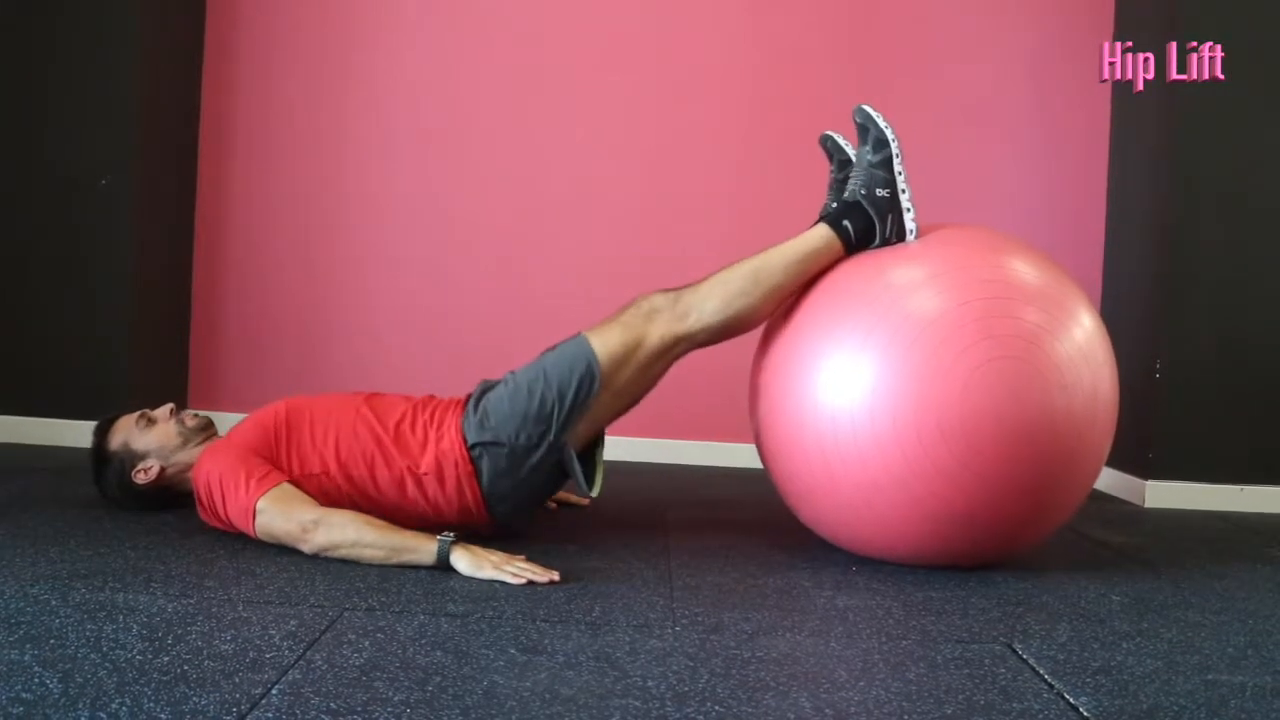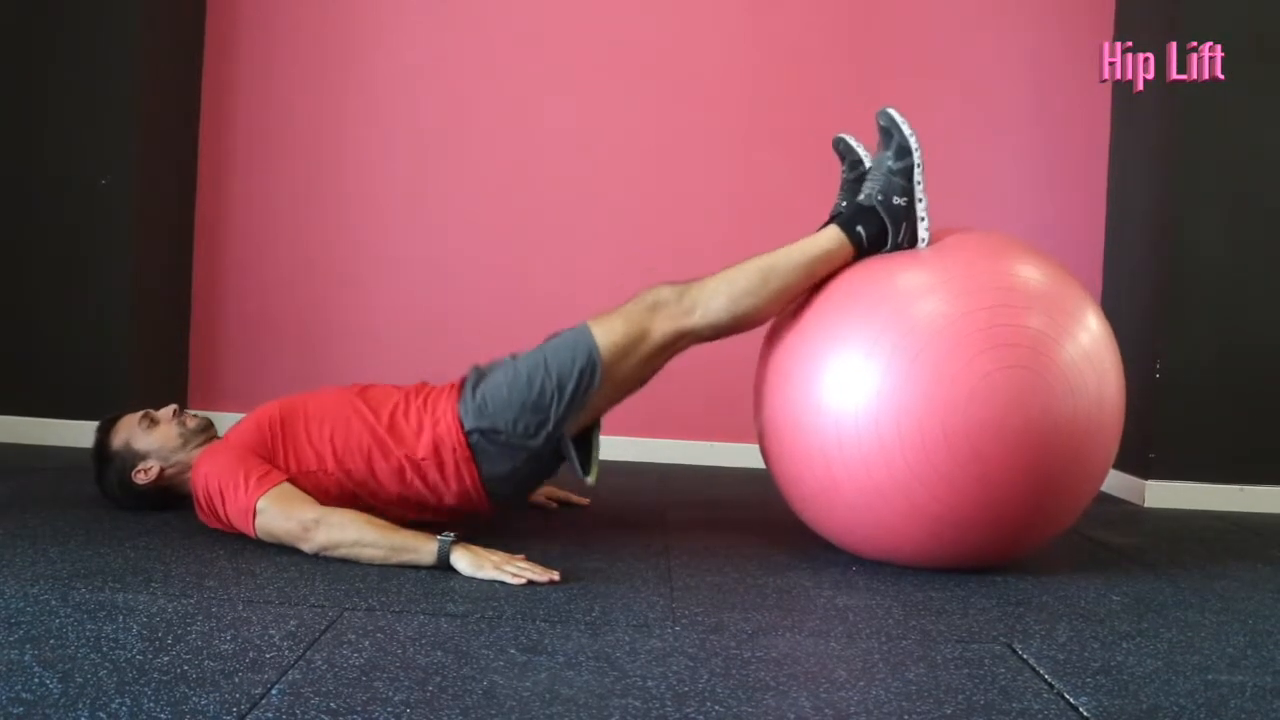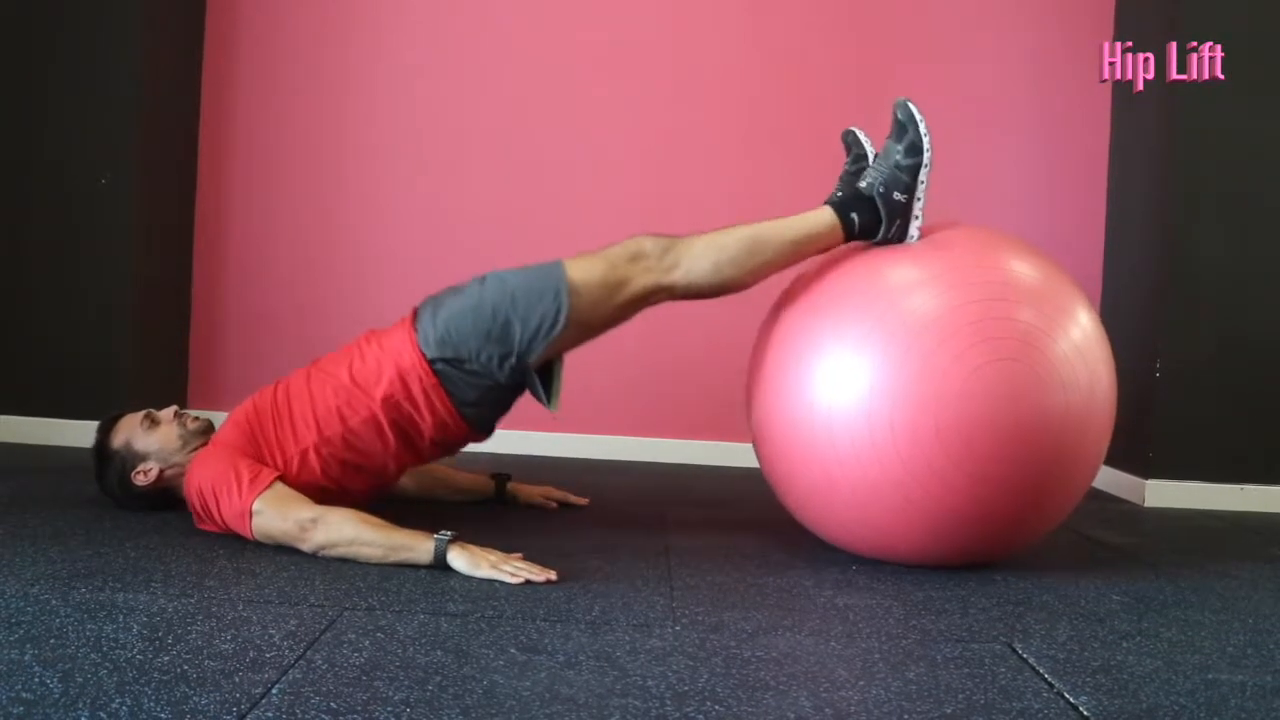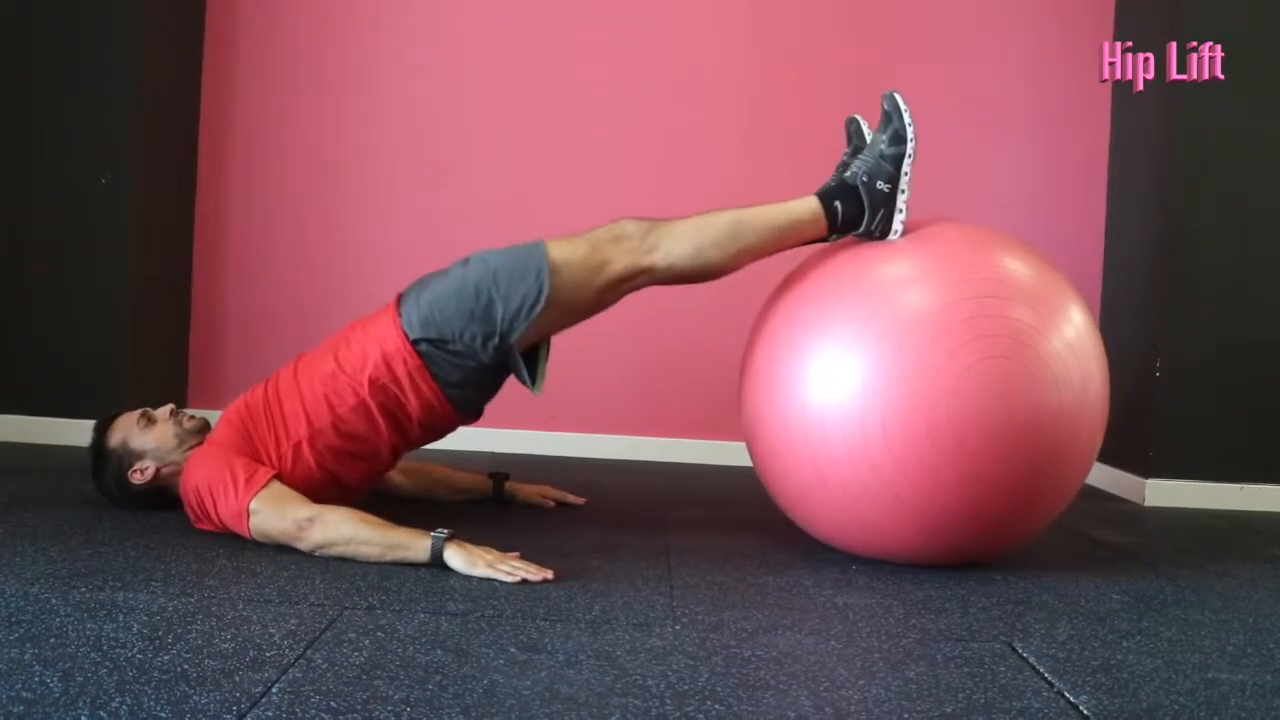
dt=0.4s
person 1, frame 1
left shoulder: (240, 460)
right shoulder: (222, 475)
right elbow: (313, 530)
left wrist: (517, 486)
right wrist: (452, 550)
left hip: (472, 442)
right hip: (477, 454)
left knee: (664, 318)
right knee: (664, 321)
left ankle: (840, 229)
right ankle: (855, 224)
person 1, frame 2
left shoulder: (237, 460)
right shoulder: (219, 478)
right elbow: (311, 530)
left wrist: (513, 481)
right wrist: (451, 550)
left hip: (464, 425)
right hip: (471, 438)
left knee: (666, 312)
right knee: (668, 313)
left ankle: (851, 231)
right ankle: (868, 229)
person 1, frame 3
left shoulder: (232, 462)
right shoulder: (211, 480)
left elbow: (386, 464)
right elbow: (310, 530)
right wrist: (448, 550)
left hip: (440, 368)
left knee: (646, 265)
right knee: (651, 264)
left ankle: (846, 215)
right ankle: (860, 216)
person 1, frame 4
left shoulder: (231, 461)
right shoulder: (211, 479)
left elbow: (381, 468)
right elbow: (306, 529)
right wrist: (444, 550)
left hip: (433, 348)
left knee: (631, 254)
right knee: (634, 249)
left ankle: (835, 207)
right ankle: (844, 207)
